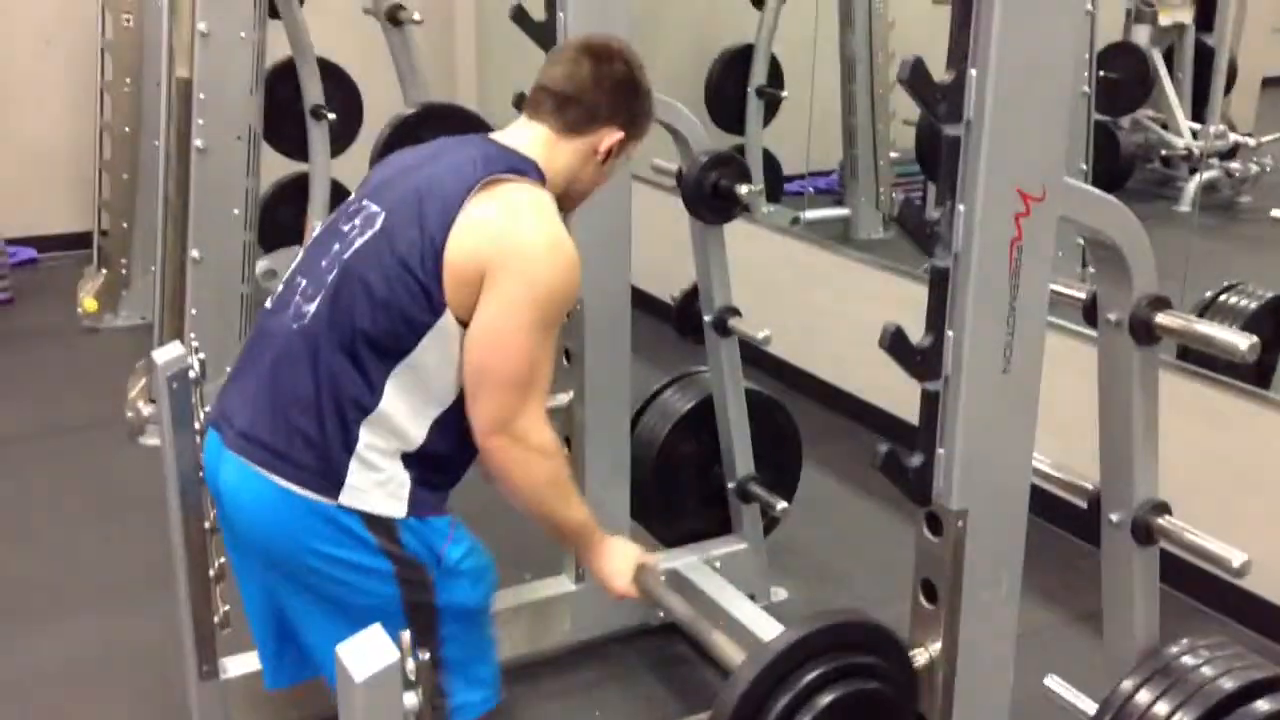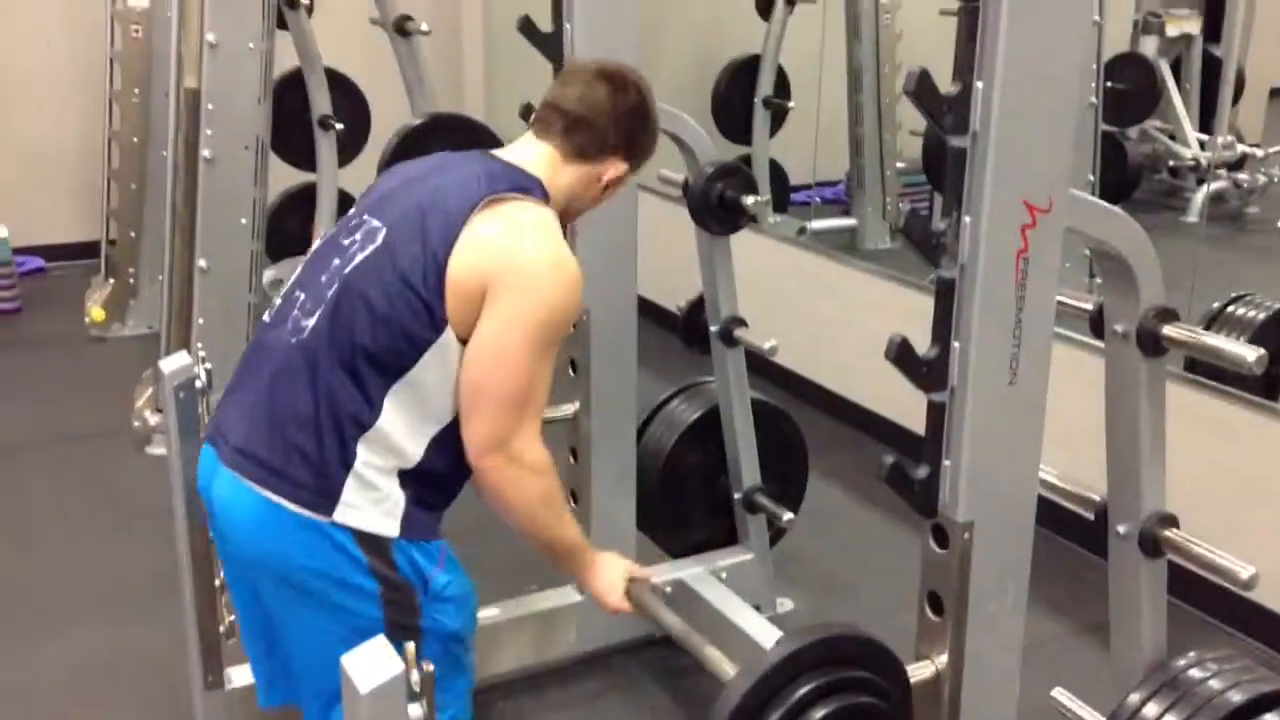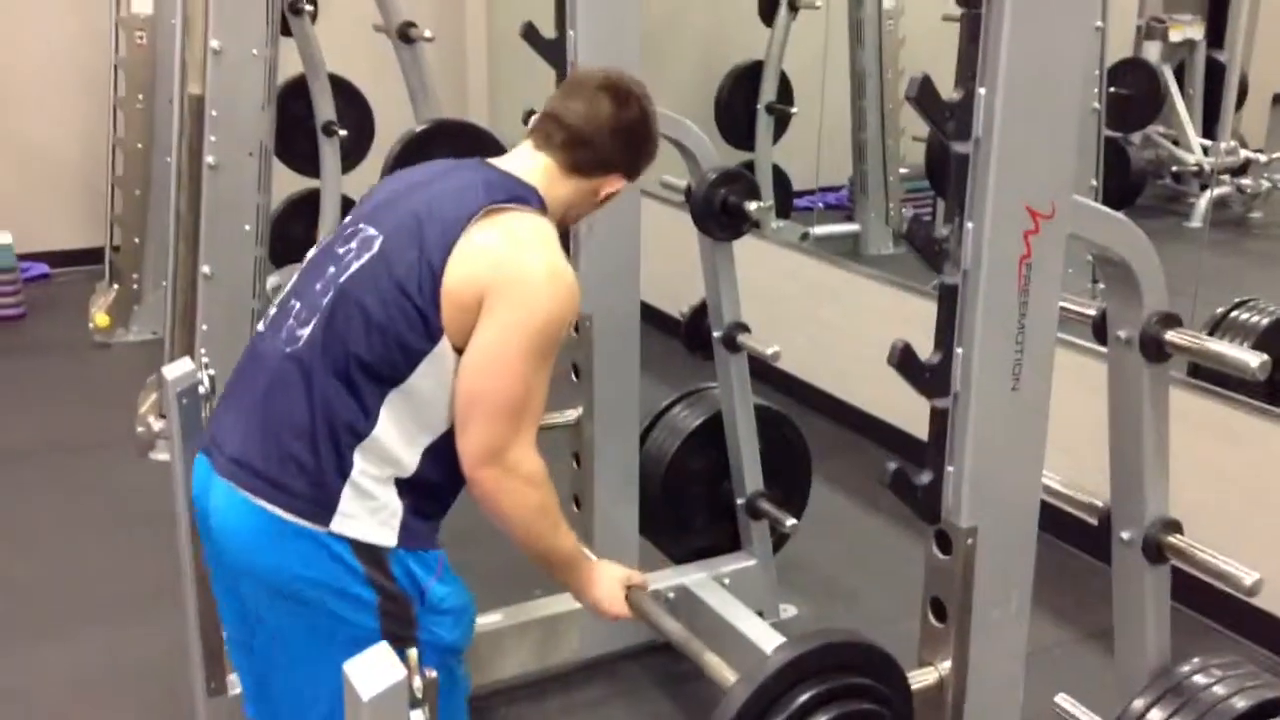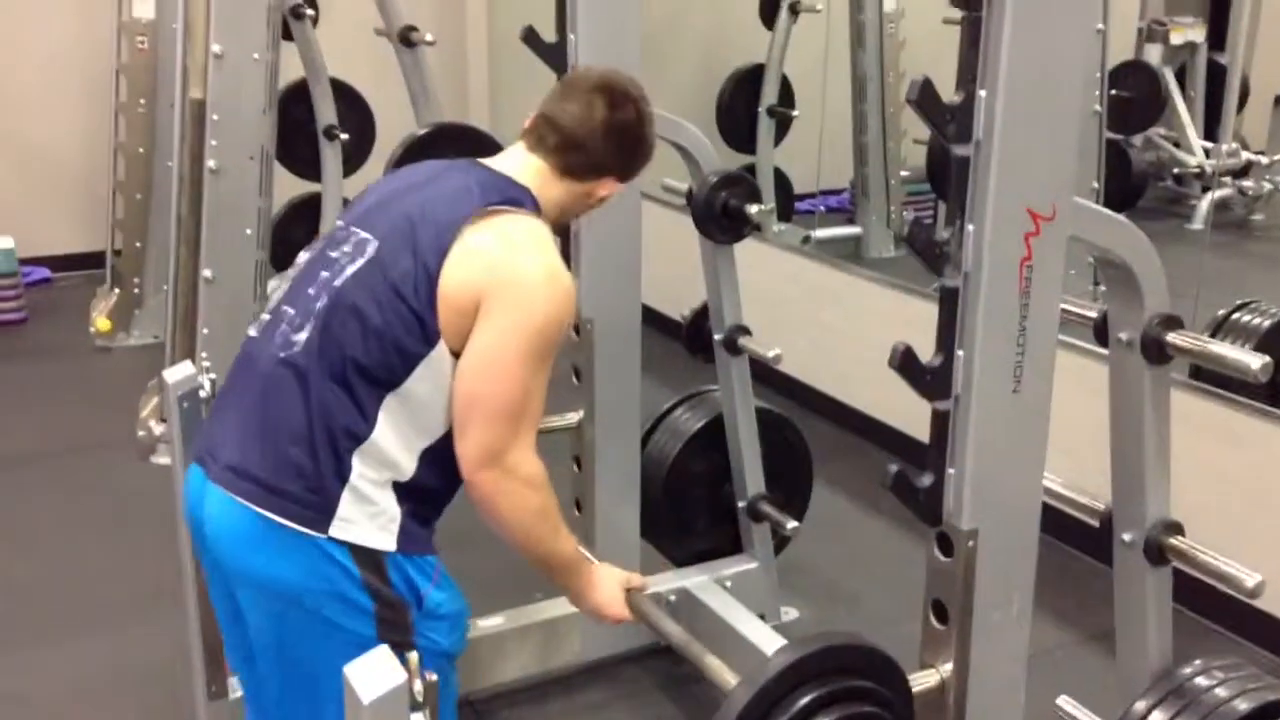
dt=0.1s
person 1, frame 1
left shoulder: (431, 159)
right shoulder: (532, 238)
right elbow: (506, 430)
right wrist: (596, 546)
left hip: (242, 452)
right hip: (332, 494)
person 1, frame 2
left shoulder: (426, 173)
right shoulder: (534, 256)
right elbow: (499, 449)
right wrist: (586, 564)
left hip: (234, 469)
right hip: (324, 513)
person 1, frame 3
left shoulder: (423, 181)
right shoulder: (530, 266)
right elbow: (494, 460)
right wrist: (583, 573)
left hip: (230, 478)
right hip: (320, 522)
person 1, frame 4
left shoulder: (414, 182)
right shoulder: (527, 268)
right elbow: (492, 463)
right wrist: (584, 579)
left hip: (221, 484)
right hip: (317, 528)
